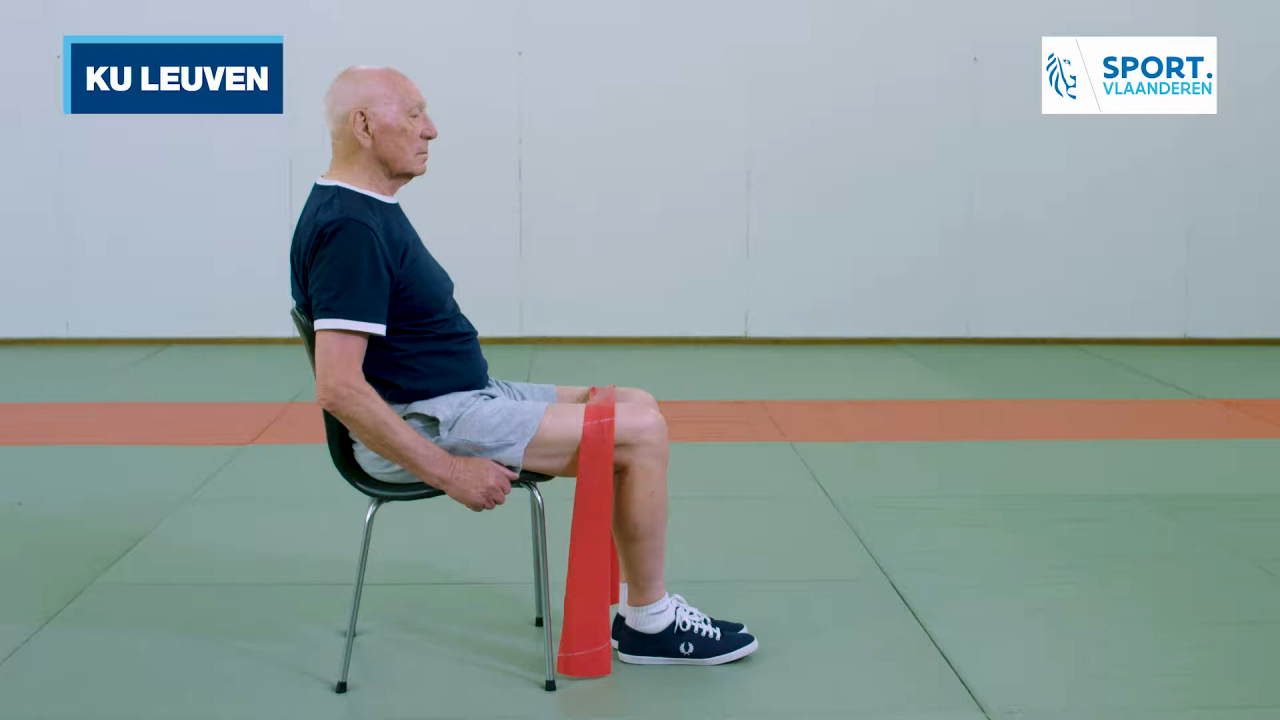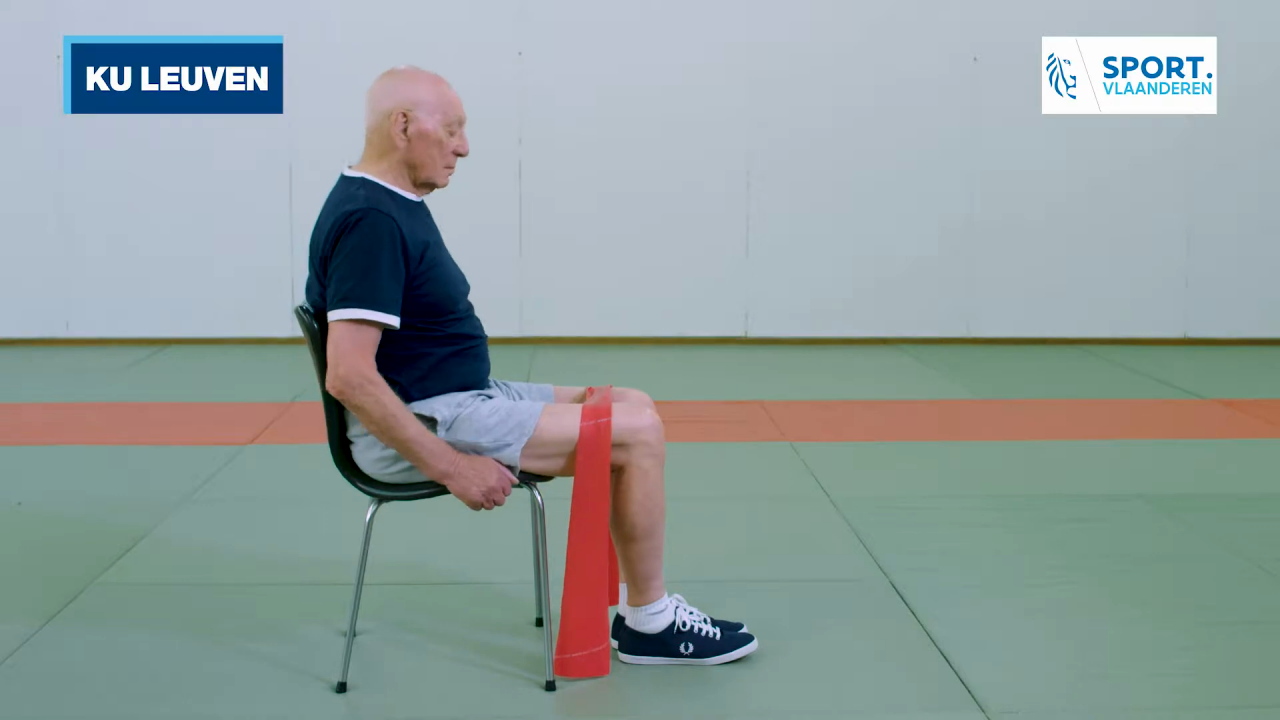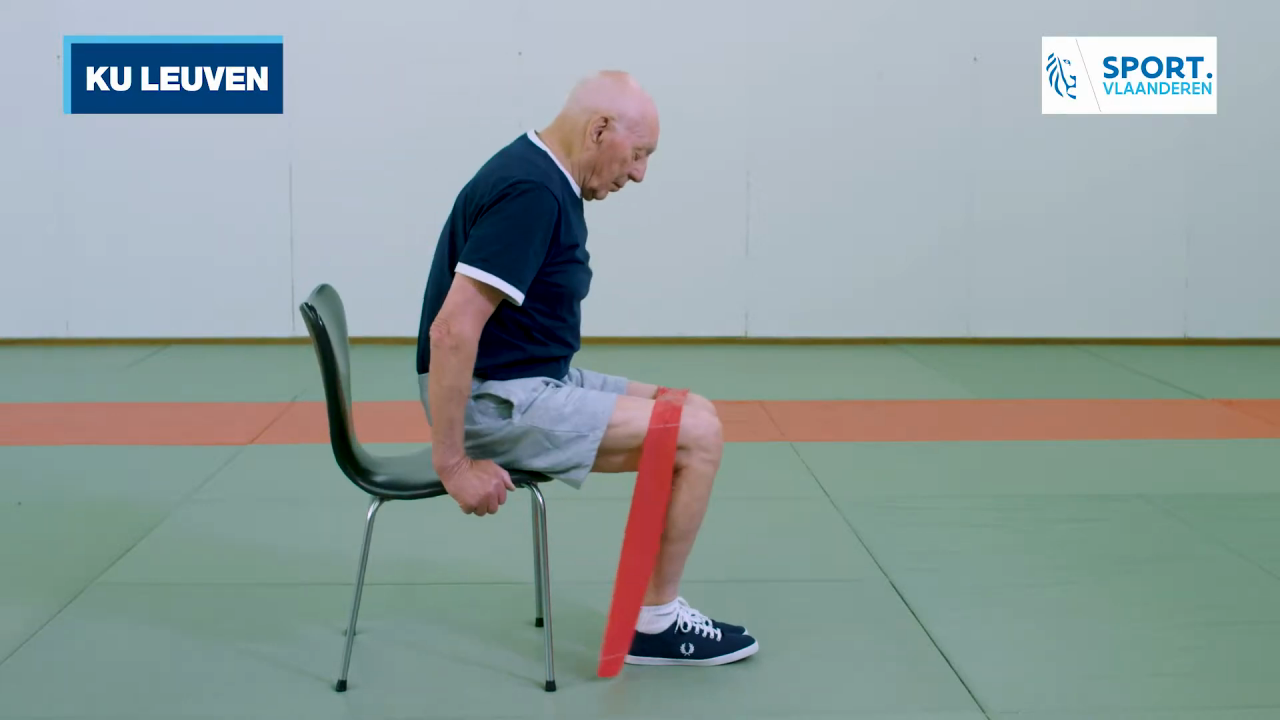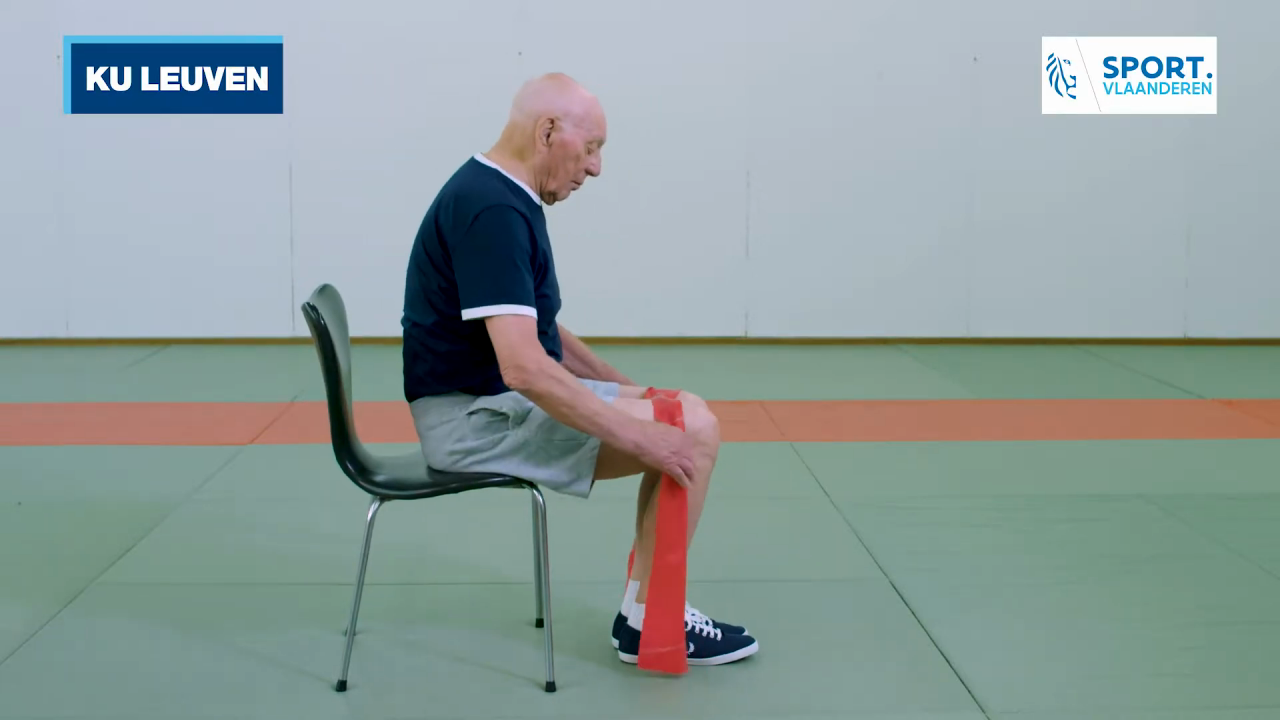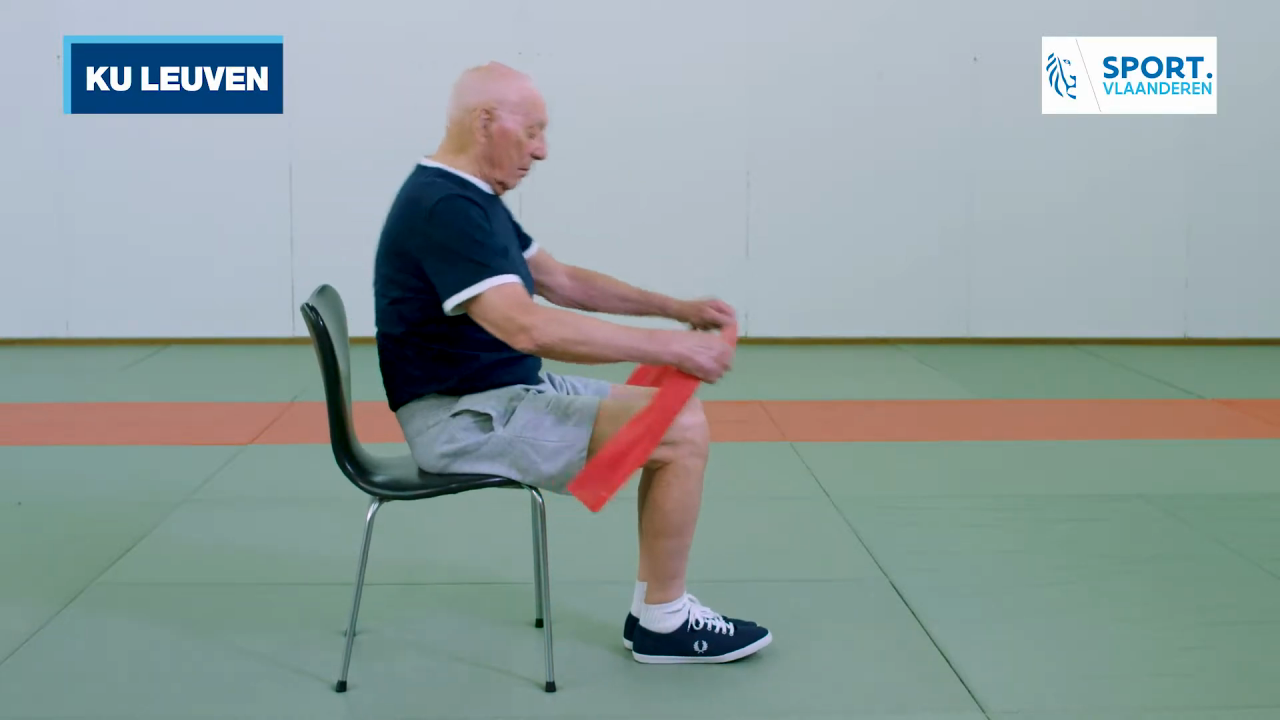
dt=1s
person 1, frame 1
left shoulder: (369, 208)
right shoulder: (349, 227)
right elbow: (340, 387)
right wrist: (447, 471)
left hip: (463, 398)
right hip: (426, 426)
left knee: (635, 409)
right knee: (640, 432)
left ankle: (643, 607)
right ankle: (650, 623)
person 1, frame 2
left shoulder: (393, 203)
right shoulder: (372, 218)
right elbow: (348, 376)
right wrist: (449, 466)
left hip: (459, 400)
right hip: (425, 424)
left knee: (632, 408)
right knee: (636, 434)
left ankle: (642, 607)
right ankle: (651, 623)
person 1, frame 3
left shoulder: (538, 176)
right shoulder: (531, 192)
right elbow: (451, 331)
right wrist: (452, 464)
left hip: (535, 382)
right hip: (498, 401)
left knee: (694, 416)
right knee: (697, 437)
left ankle: (648, 607)
right ankle: (654, 622)
person 1, frame 4
left shoulder: (500, 196)
right shoulder: (494, 211)
right elbow: (524, 369)
left wrist: (624, 387)
right wrist: (638, 437)
left hip: (500, 399)
right hip: (476, 417)
left knee: (688, 415)
right knee: (692, 436)
left ankle: (648, 607)
right ankle: (652, 622)
person 1, frame 5
left shoulder: (468, 196)
right shoulder: (444, 209)
left elbow: (563, 281)
right elbow: (530, 328)
left wrist: (674, 307)
right wrist: (670, 345)
left hip: (496, 395)
right hip: (465, 420)
left knee: (677, 412)
right knee: (684, 433)
left ankle: (658, 607)
right ankle: (663, 620)
